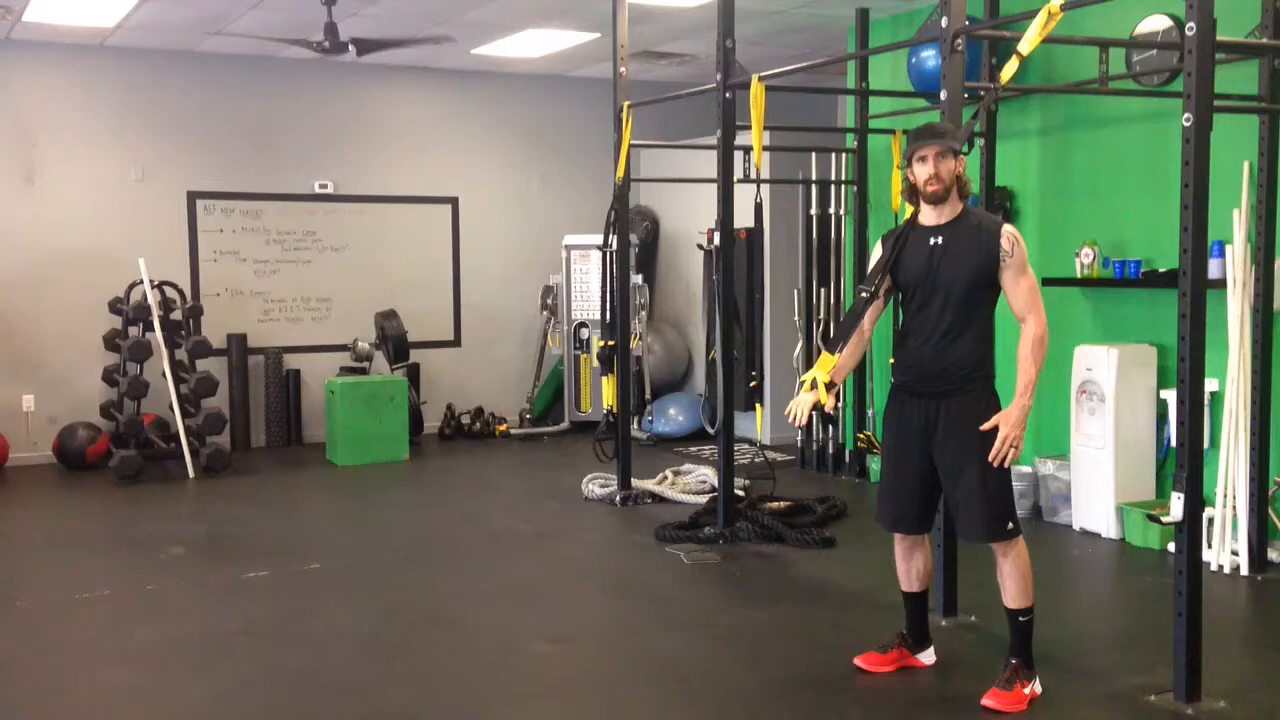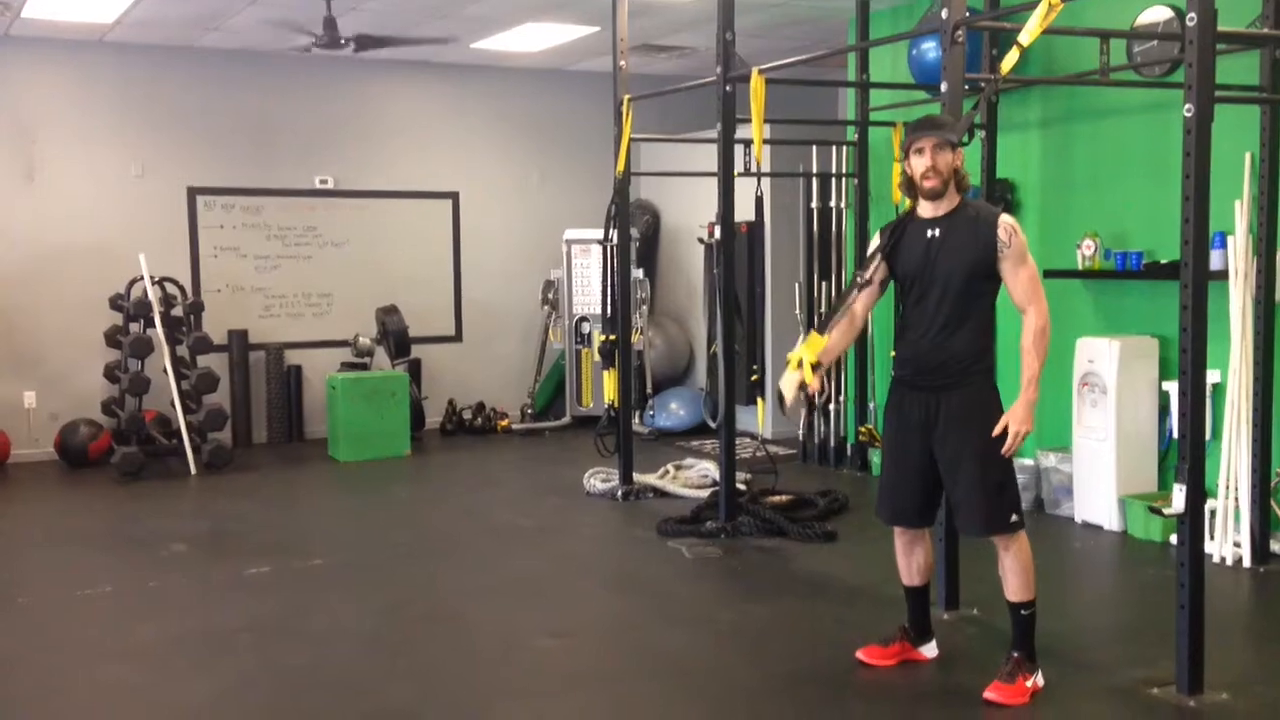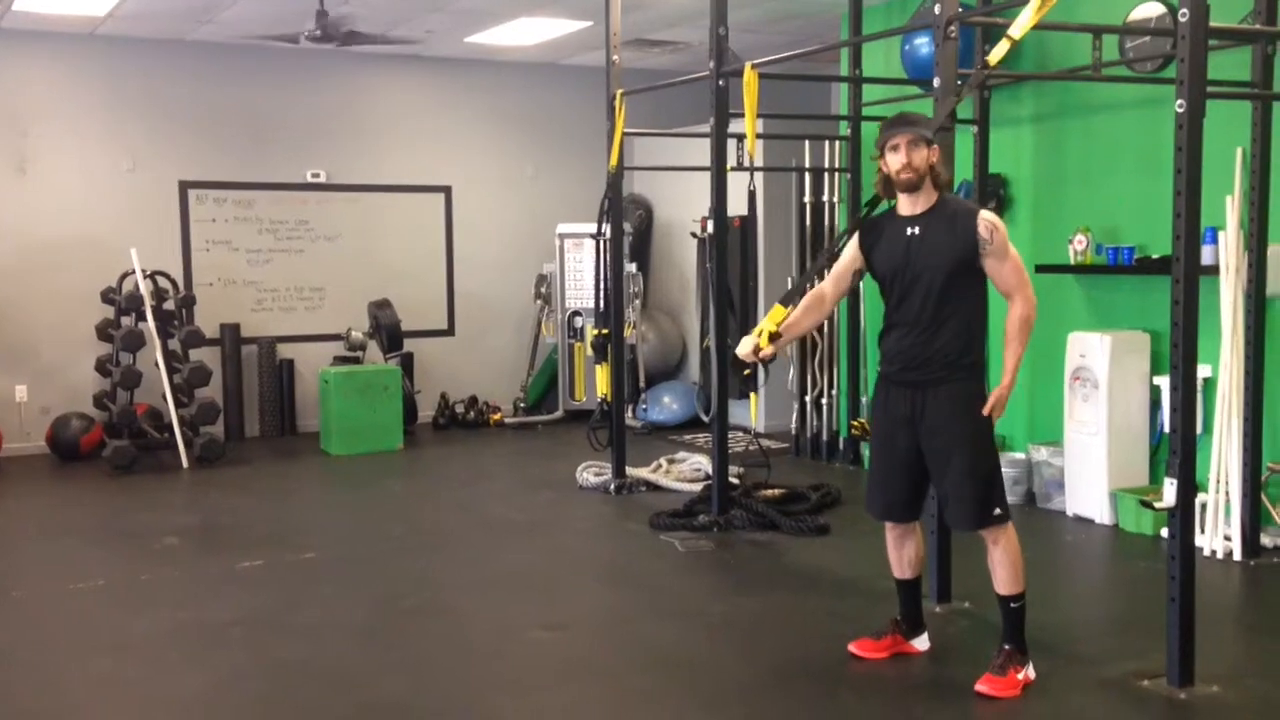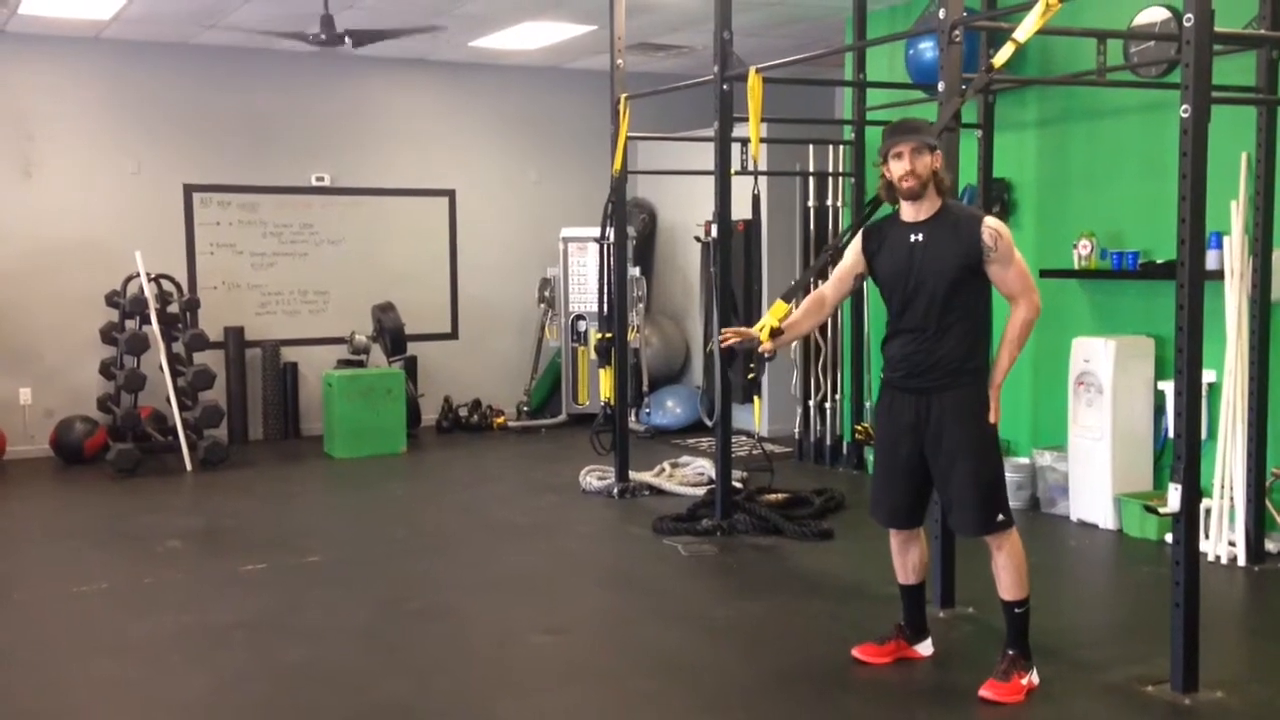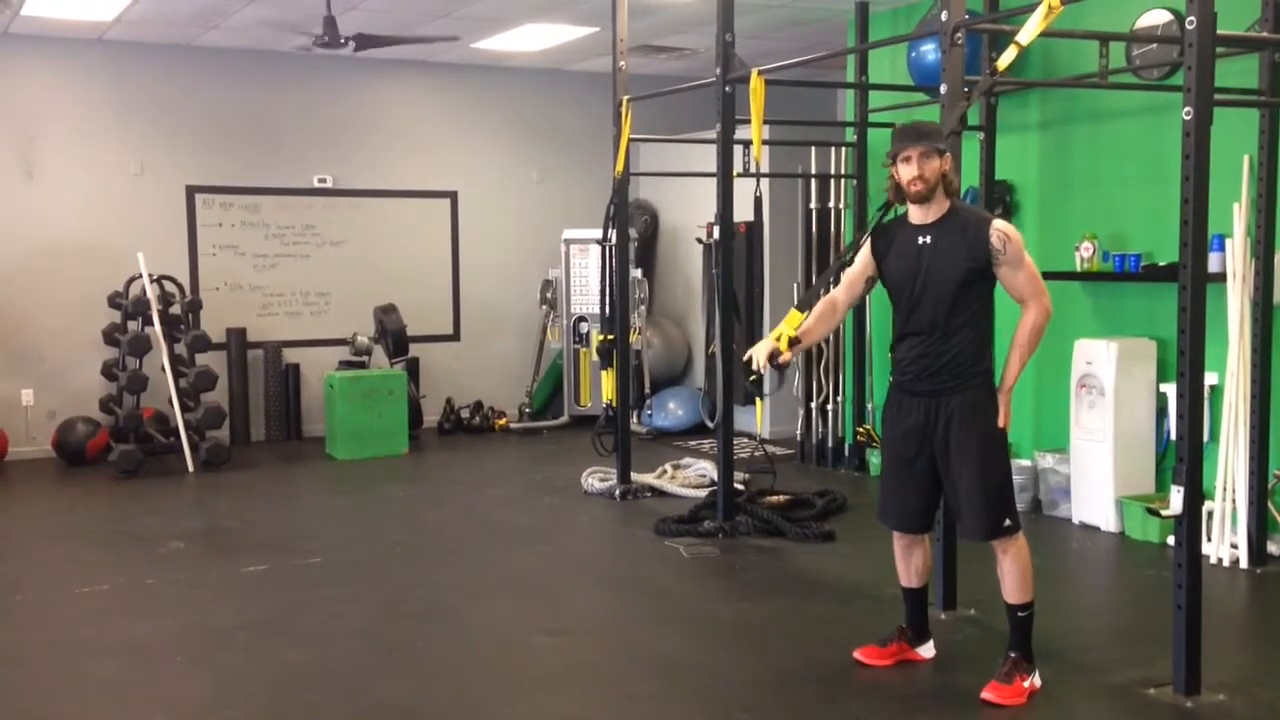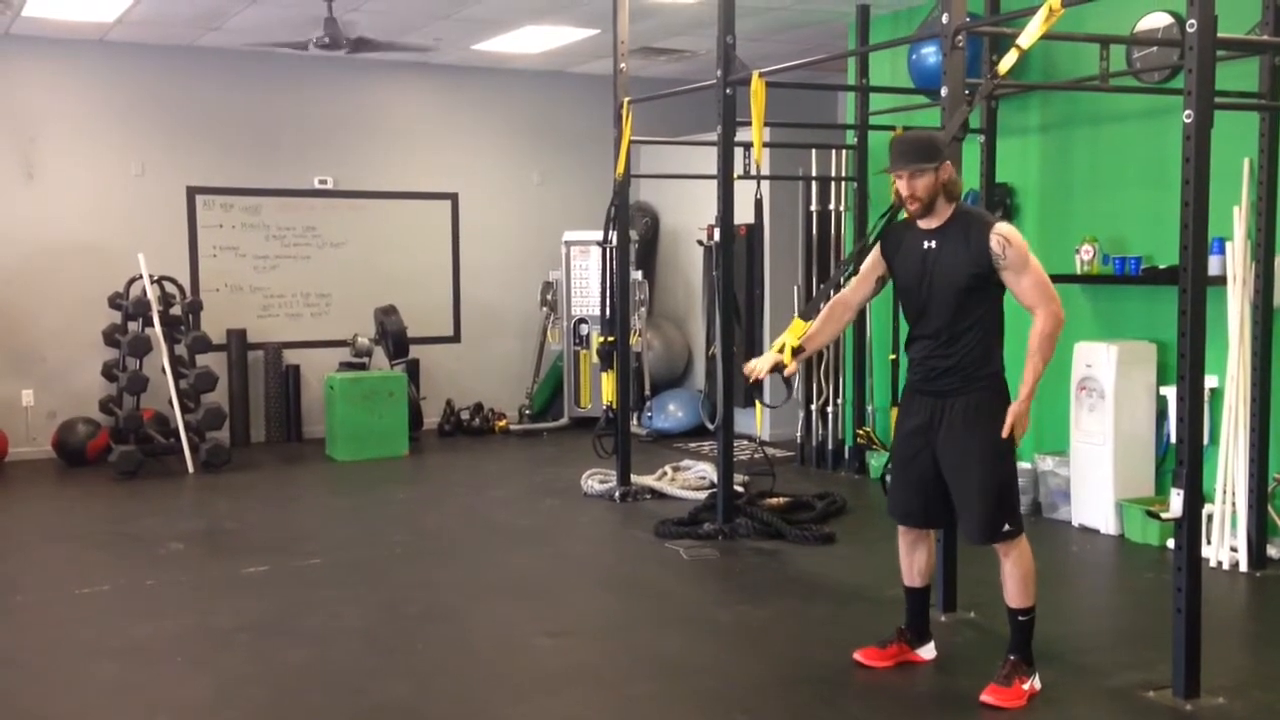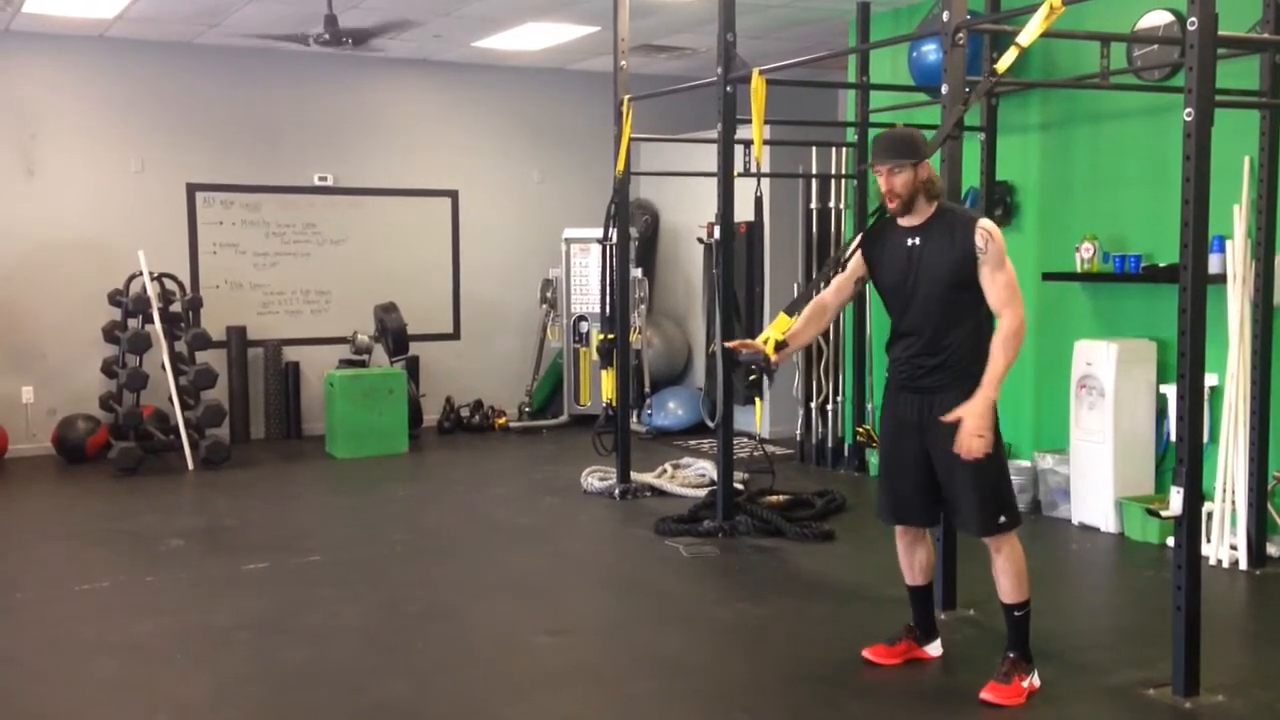
dt=0.4s
person 1, frame 1
left shoulder: (996, 237)
right shoulder: (895, 243)
left elbow: (1033, 320)
right elbow: (863, 320)
left wrist: (1020, 405)
right wrist: (825, 382)
left hip: (970, 405)
right hip: (907, 403)
left knee: (1001, 532)
right knee: (906, 527)
left ankle: (1022, 666)
right ankle: (917, 641)
person 1, frame 2
left shoulder: (994, 229)
right shoulder: (891, 237)
left elbow: (1033, 310)
right elbow: (858, 309)
left wrist: (1026, 399)
right wrist: (812, 362)
left hip: (969, 397)
right hip: (907, 396)
left knee: (1001, 526)
right knee: (905, 520)
left ankle: (1023, 658)
right ankle: (917, 635)
person 1, frame 3
left shoulder: (975, 224)
right shoulder: (871, 233)
left elbow: (1022, 298)
right elbow: (826, 293)
left wrist: (1004, 380)
right wrist: (773, 337)
left hip: (956, 393)
right hip: (894, 392)
left knee: (989, 519)
right knee: (896, 514)
left ankle: (1015, 652)
right ankle: (910, 627)
person 1, frame 4
left shoulder: (979, 231)
right shoulder: (873, 238)
left elbow: (1026, 301)
right elbow: (826, 295)
left wrist: (994, 382)
right wrist: (773, 335)
left hip: (961, 399)
right hip: (898, 397)
left knee: (994, 525)
right knee: (899, 520)
left ankle: (1019, 657)
right ankle: (914, 633)
person 1, frame 5
left shoulder: (988, 233)
right shoulder: (883, 239)
left elbow: (1037, 305)
right elbow: (839, 299)
left wrist: (1005, 386)
right wrist: (789, 342)
left hip: (969, 403)
right hip: (906, 401)
left knee: (1001, 531)
right knee: (905, 524)
left ankle: (1022, 660)
right ankle: (916, 635)
person 1, frame 6
left shoulder: (992, 237)
right shoulder: (892, 240)
left elbow: (1048, 312)
right elbow: (847, 300)
left wrist: (1023, 396)
right wrist: (795, 351)
left hip: (976, 403)
right hip: (919, 400)
left knee: (1003, 532)
right knee: (910, 521)
left ankle: (1021, 662)
right ankle: (915, 635)
person 1, frame 7
left shoulder: (974, 232)
right shoulder: (873, 242)
left elbow: (1011, 317)
right elbow: (828, 302)
left wrist: (984, 401)
right wrist: (778, 346)
left hip: (962, 402)
right hip: (903, 399)
left knee: (996, 529)
right knee: (907, 522)
left ankle: (1020, 660)
right ankle: (923, 633)
